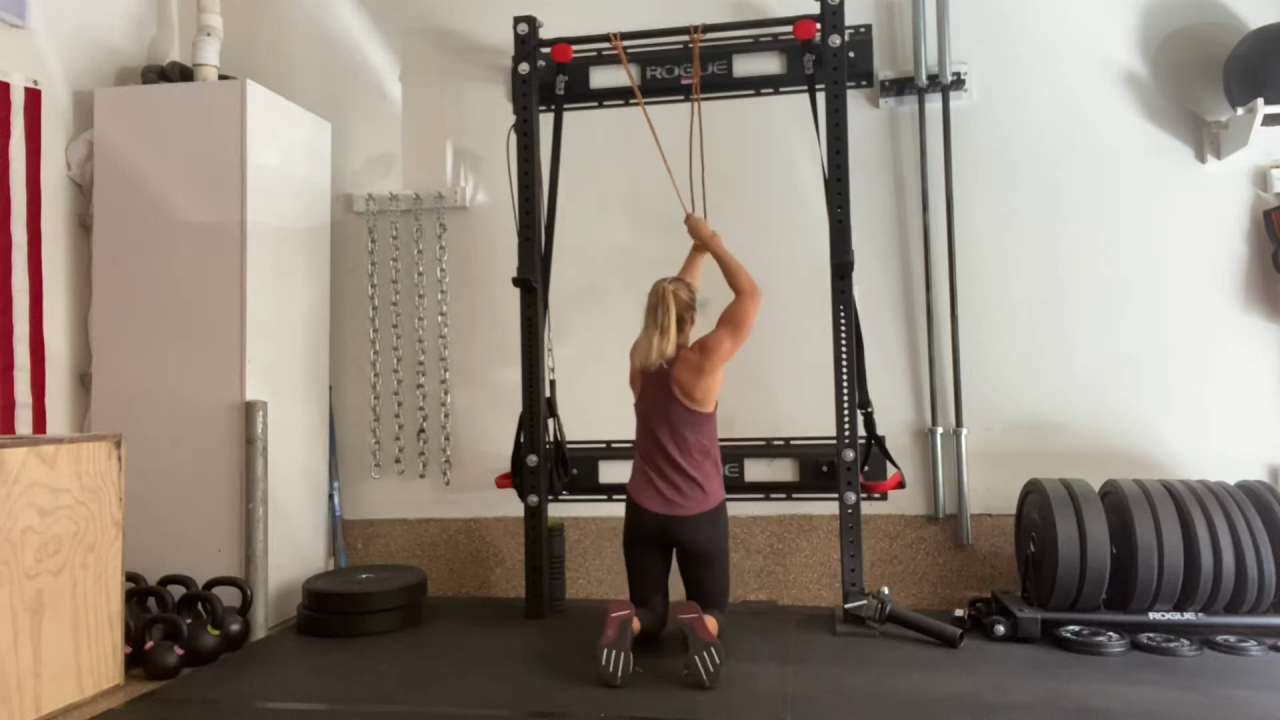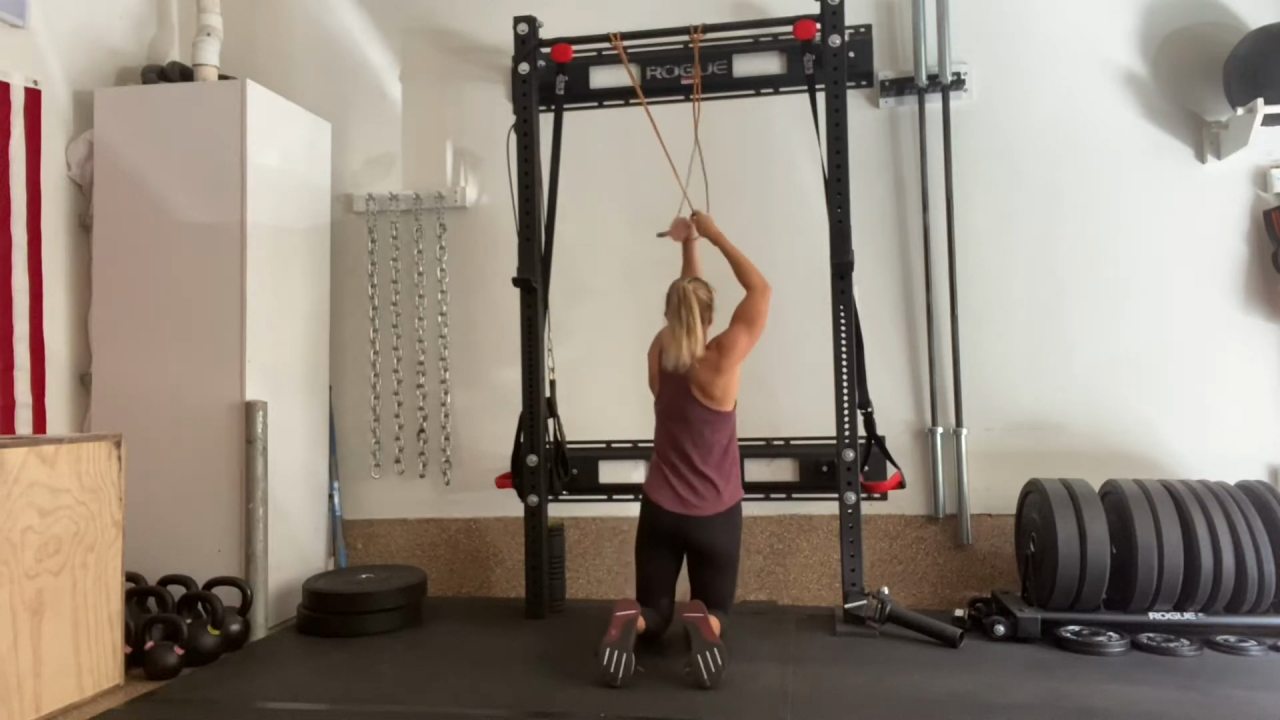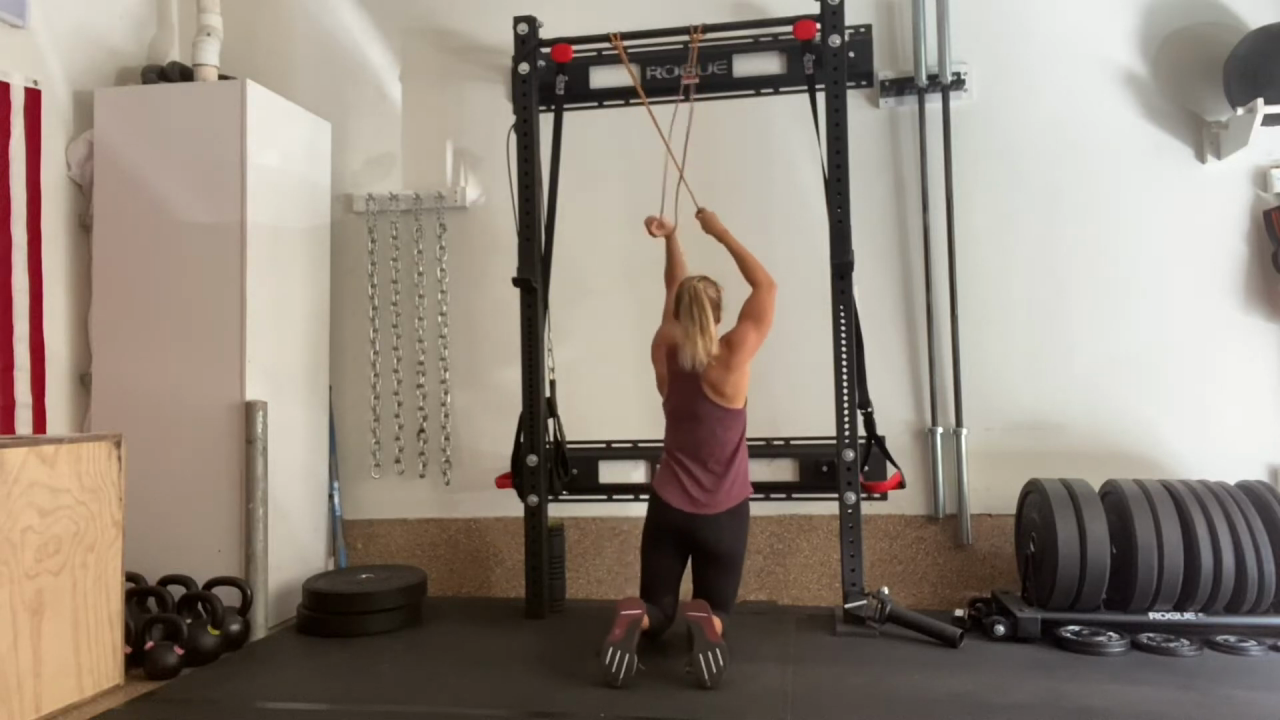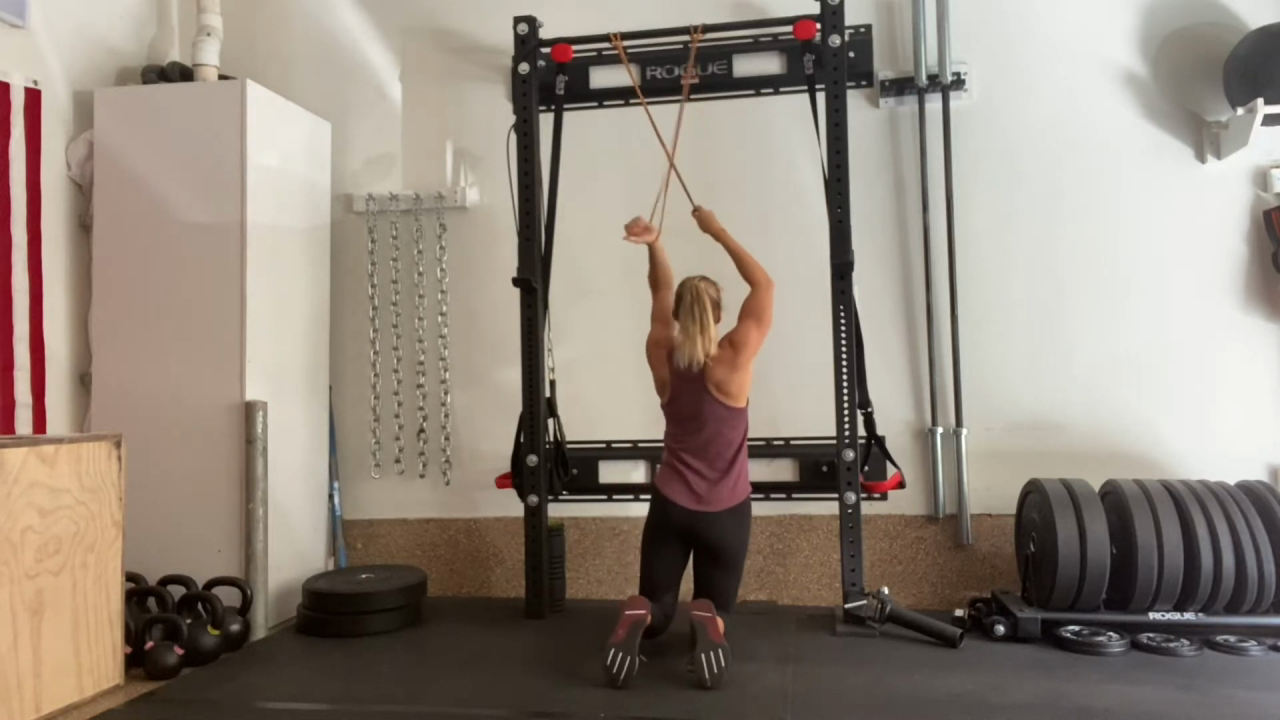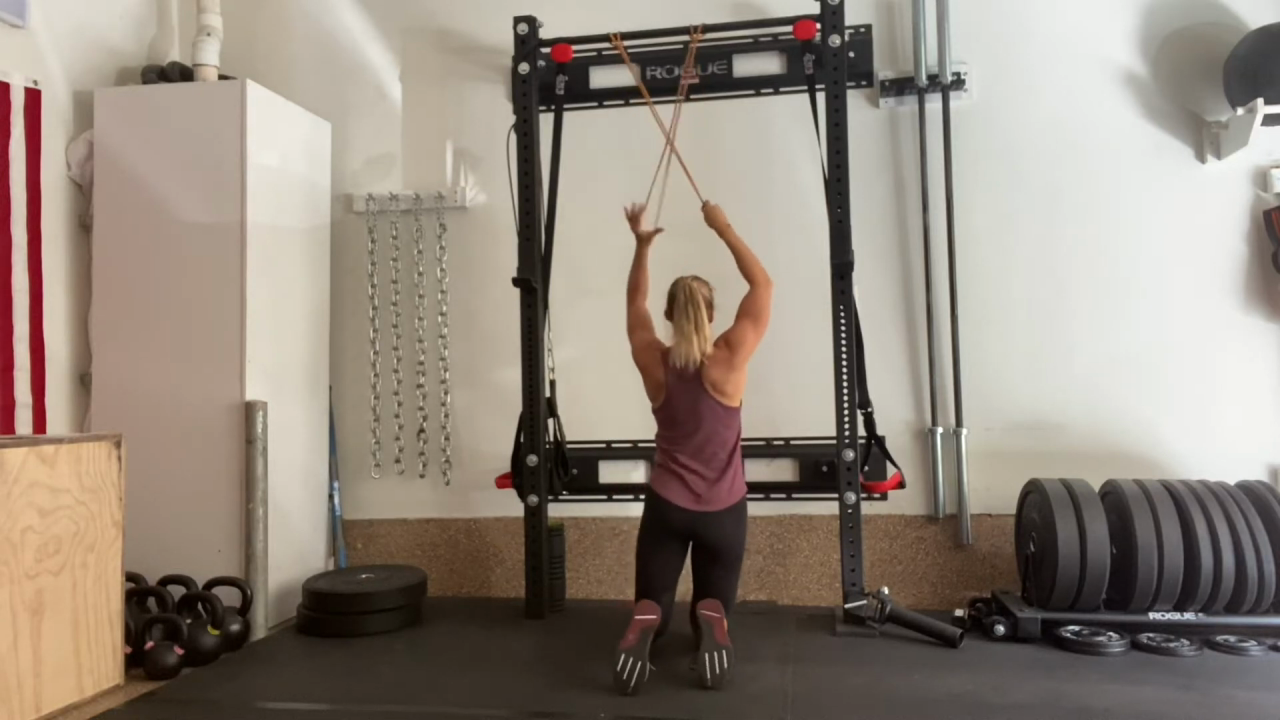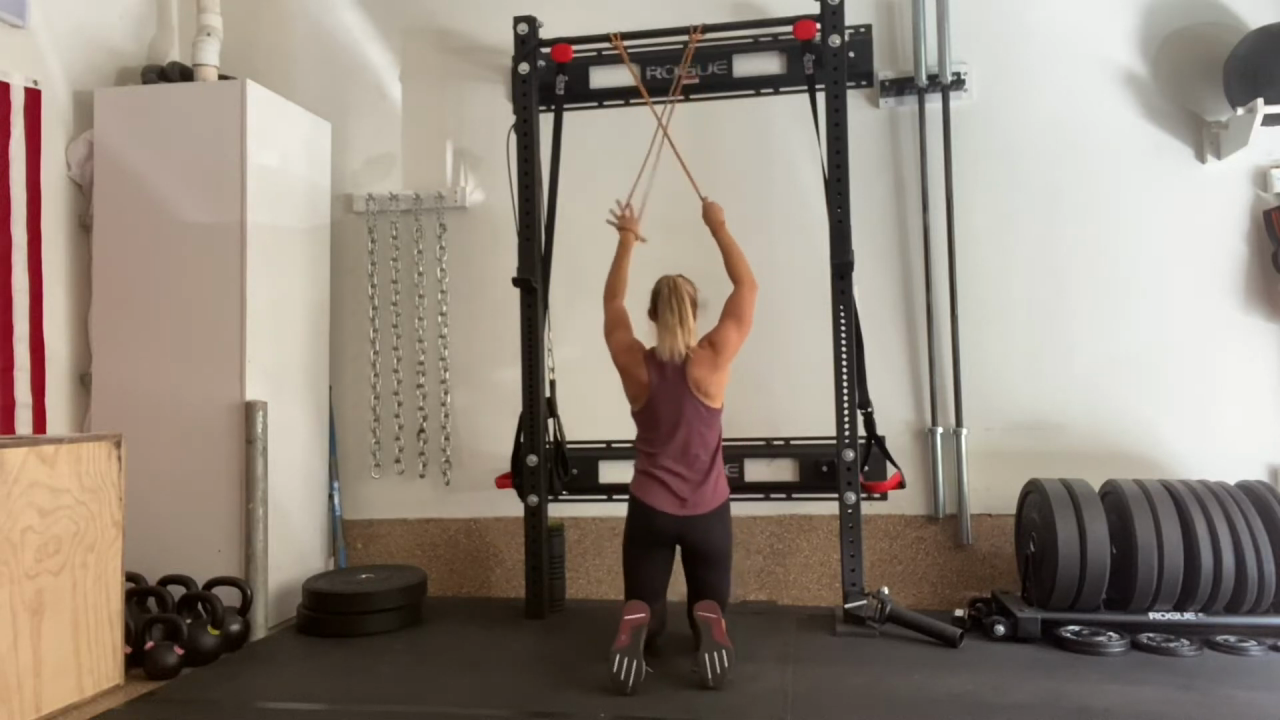
dt=0.2s
person 1, frame 1
left shoulder: (638, 360)
right shoulder: (702, 364)
left elbow: (672, 297)
right elbow: (749, 294)
left wrist: (700, 251)
right wrist: (707, 241)
left hip: (645, 511)
right hip: (701, 513)
left knee: (650, 612)
right knee: (712, 609)
left ankle: (626, 625)
right ankle: (697, 622)
person 1, frame 2
left shoulder: (658, 357)
right shoulder: (720, 362)
left elbow: (685, 296)
right elbow: (760, 290)
left wrist: (690, 245)
right wrist: (714, 235)
left hip: (660, 510)
right hip: (716, 514)
left knee: (654, 610)
right knee: (715, 610)
left ankle: (630, 622)
right ankle: (702, 624)
person 1, frame 3
left shoulder: (664, 357)
right shoulder: (731, 361)
left elbow: (675, 292)
right elbow: (765, 287)
left wrist: (671, 241)
right wrist: (720, 233)
left hip: (668, 508)
right hip: (723, 514)
left knee: (657, 608)
right knee: (715, 609)
left ankle: (633, 619)
right ankle: (704, 625)
person 1, frame 4
left shoulder: (662, 359)
right shoulder: (734, 360)
left elbow: (662, 294)
right elbow: (763, 285)
left wrist: (652, 246)
right wrist: (717, 231)
left hip: (670, 505)
right hip: (726, 511)
left knee: (657, 605)
right knee: (717, 607)
left ankle: (636, 618)
right ankle: (706, 624)
person 1, frame 5
left shoulder: (652, 362)
right shoulder: (729, 360)
left elbow: (636, 303)
right elbow: (762, 284)
left wrist: (641, 247)
right wrist: (722, 227)
left hip: (666, 507)
right hip: (722, 511)
left knee: (654, 606)
right knee: (714, 603)
left ankle: (642, 622)
right ankle: (710, 623)
person 1, frame 6
left shoulder: (633, 363)
right shoulder: (712, 360)
left elbow: (612, 302)
right elbow: (747, 286)
left wrist: (626, 241)
right wrist: (717, 226)
left hip: (650, 510)
right hip: (707, 512)
left knee: (645, 609)
right knee: (709, 605)
left ankle: (637, 621)
right ankle: (708, 623)
